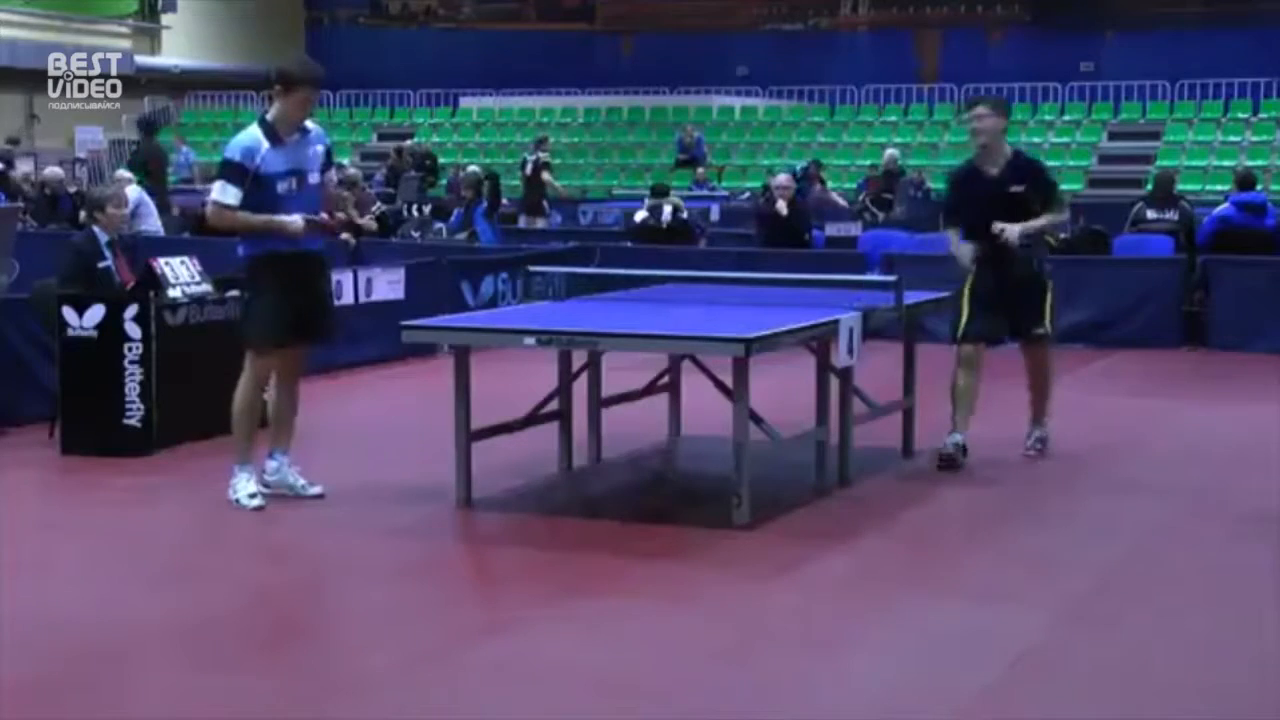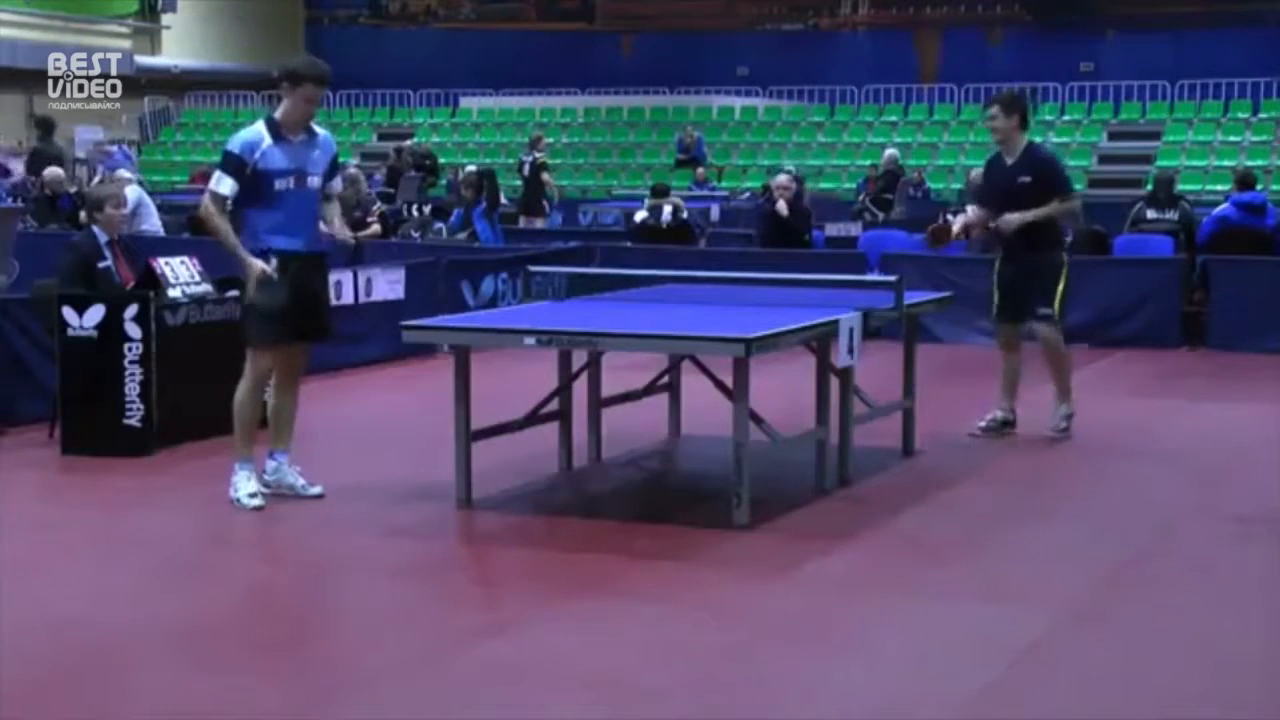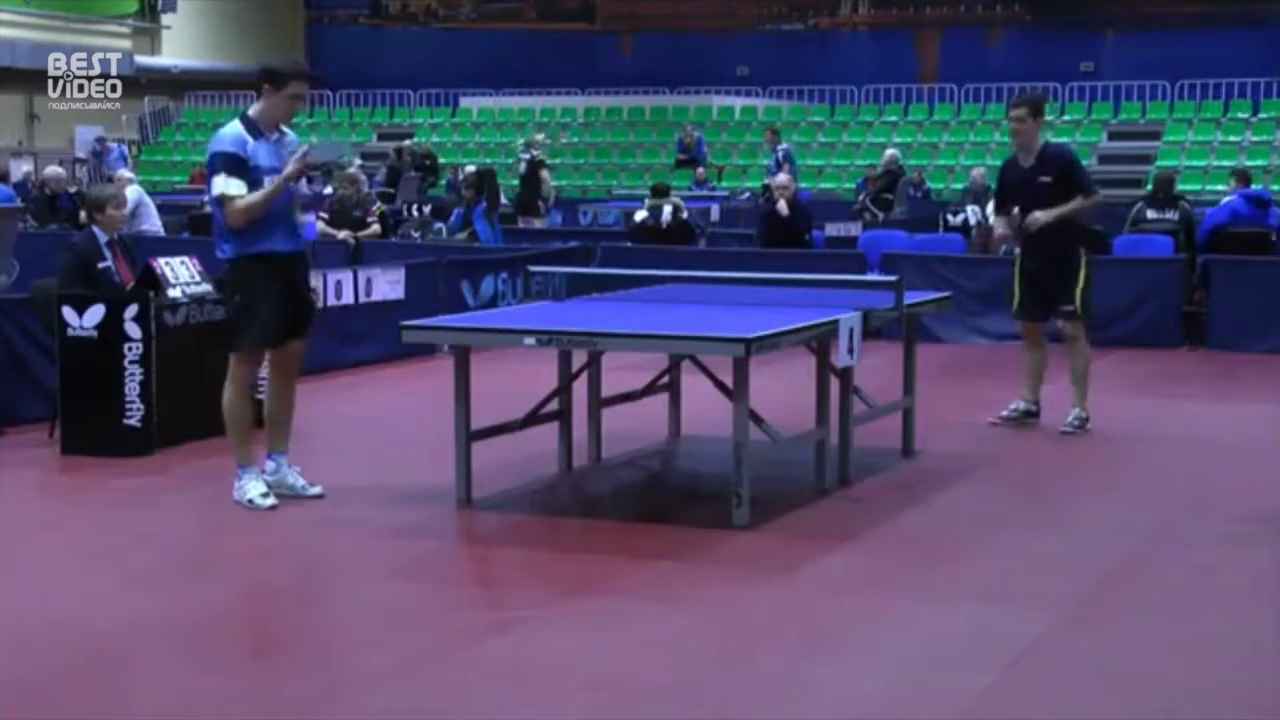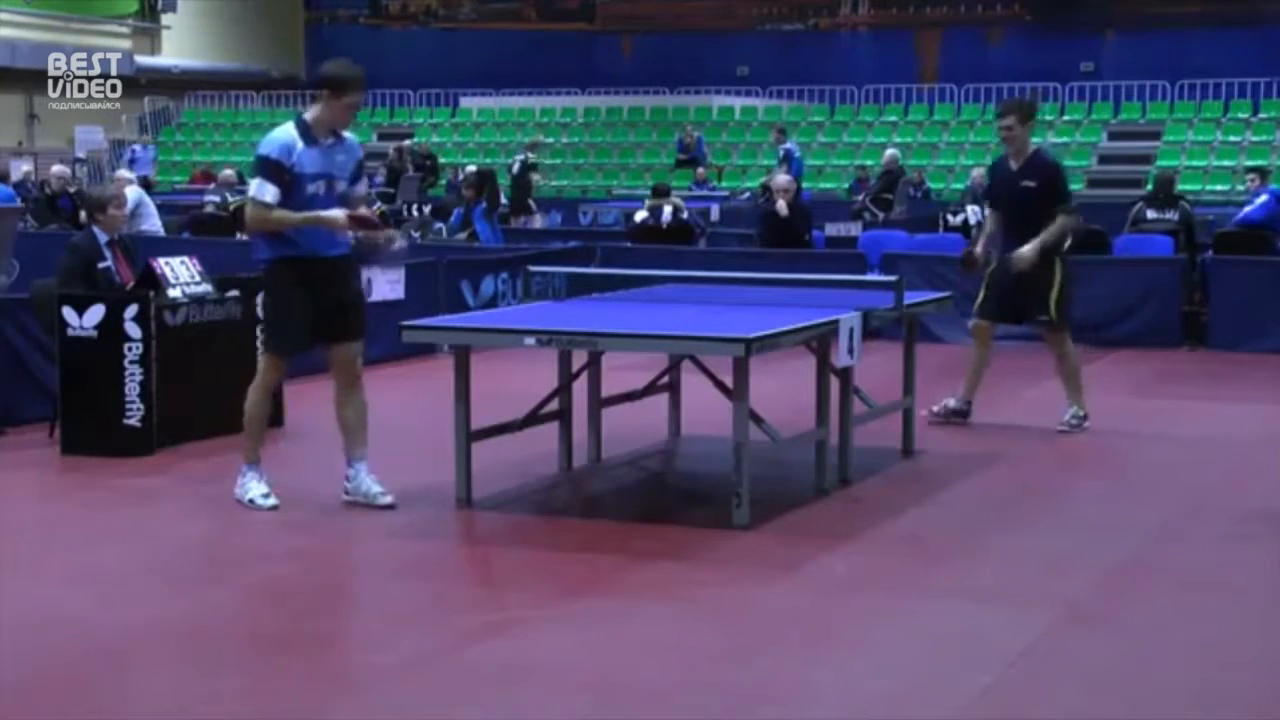
dt=1s
person 1, frame 1
left shoulder: (317, 138)
right shoulder: (246, 147)
right elbow: (216, 214)
left wrist: (331, 215)
right wrist: (279, 222)
left hip: (309, 264)
right hip: (268, 268)
left knee: (292, 369)
right knee: (259, 369)
left ankle: (278, 466)
right ankle: (242, 472)
person 1, frame 2
left shoulder: (325, 144)
right shoulder: (249, 143)
right elbow: (210, 206)
left wrist: (336, 222)
right wrist: (247, 258)
left hip: (310, 266)
right hip: (269, 269)
left knee: (293, 368)
right knee: (260, 367)
left ankle: (278, 465)
right ankle: (243, 470)
person 1, frame 3
left shoulder: (288, 139)
right shoulder: (230, 142)
right elbow: (236, 214)
left wrist: (304, 264)
right wrist: (285, 178)
left hip: (290, 263)
right hip: (251, 267)
left knee: (287, 367)
right knee: (245, 370)
left ankle: (278, 465)
right ankle: (245, 474)
person 1, frame 4
left shoulder: (350, 147)
right shoulder: (280, 145)
right elbow: (255, 217)
left wrist: (375, 230)
right wrist: (319, 219)
left hip: (337, 267)
right hip: (289, 270)
left knee: (350, 372)
right knee: (270, 373)
left ankle: (356, 474)
right ankle: (250, 473)
person 2, frame 1
left shoulder: (1029, 168)
right shoulder: (963, 177)
left elbow: (1059, 215)
right elbow: (951, 226)
left wrist: (1022, 228)
right wrist: (959, 247)
left hip: (1026, 271)
right hip: (983, 274)
left knee: (1037, 353)
right knee: (968, 354)
left ankle: (1038, 426)
right ankle: (957, 437)
person 2, frame 2
left shoulder: (1043, 160)
right shoulder: (993, 166)
left elbow: (1070, 204)
right elbow: (985, 211)
left wrist: (1025, 217)
right wrist: (964, 221)
left hip: (1046, 258)
right hip: (1010, 260)
left knee: (1046, 332)
right knee: (1007, 336)
left ankle: (1065, 405)
right ankle: (1005, 413)
person 2, frame 3
left shoulder: (1061, 157)
right shoulder: (1008, 168)
left elbow: (1091, 198)
right elbow: (1002, 212)
left wrist: (1052, 214)
right wrist: (1001, 228)
left hip: (1067, 256)
right hip: (1030, 257)
left knee: (1072, 330)
right knee: (1031, 330)
left ankle: (1079, 409)
right ankle: (1029, 403)
person 2, frame 4
left shoulder: (1048, 167)
right shoulder: (997, 168)
left elbow: (1067, 217)
left wrist: (1035, 246)
right wrist: (982, 243)
left hip: (1042, 263)
right hip: (1006, 261)
left knee: (1056, 336)
right knee: (979, 328)
left ankle: (1077, 408)
right ankle: (962, 404)
